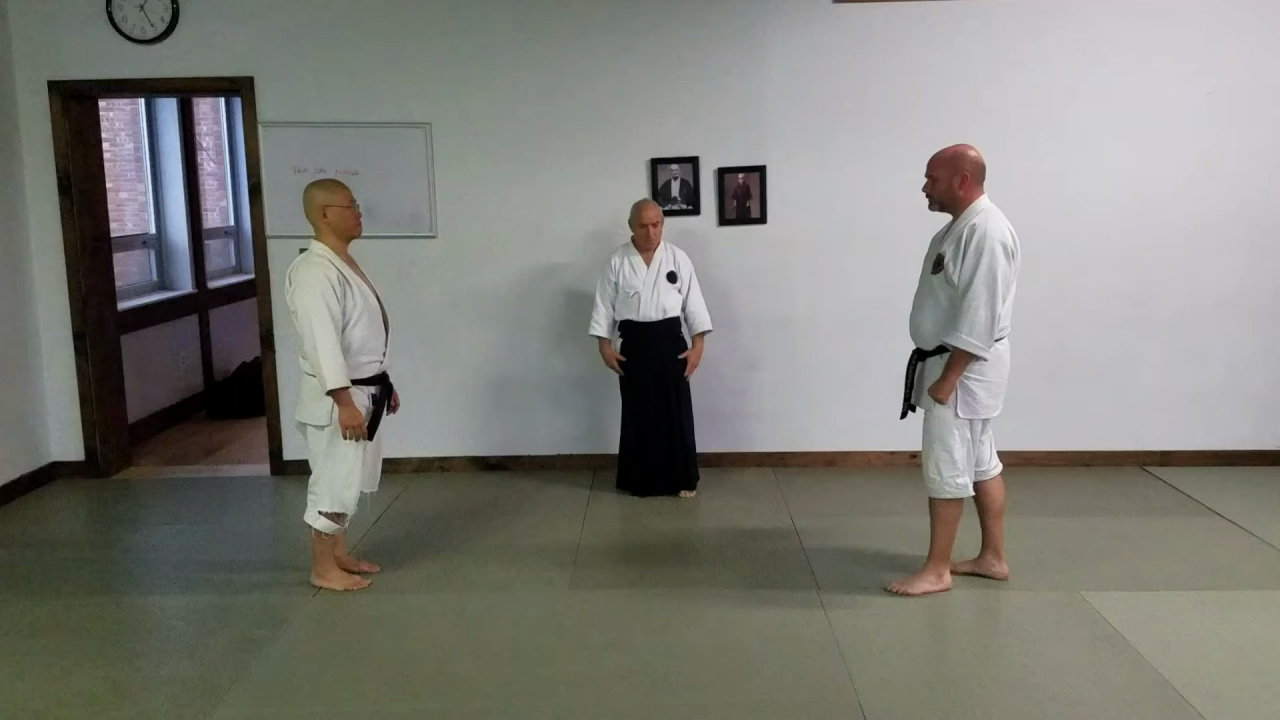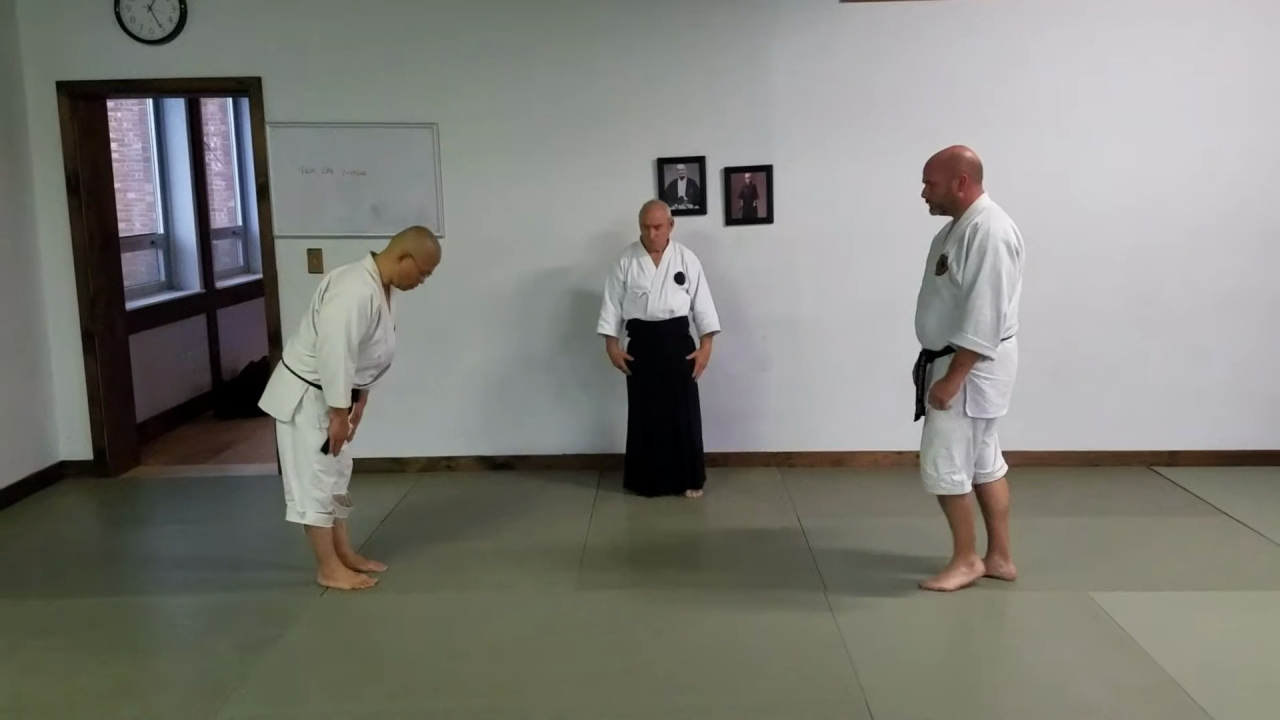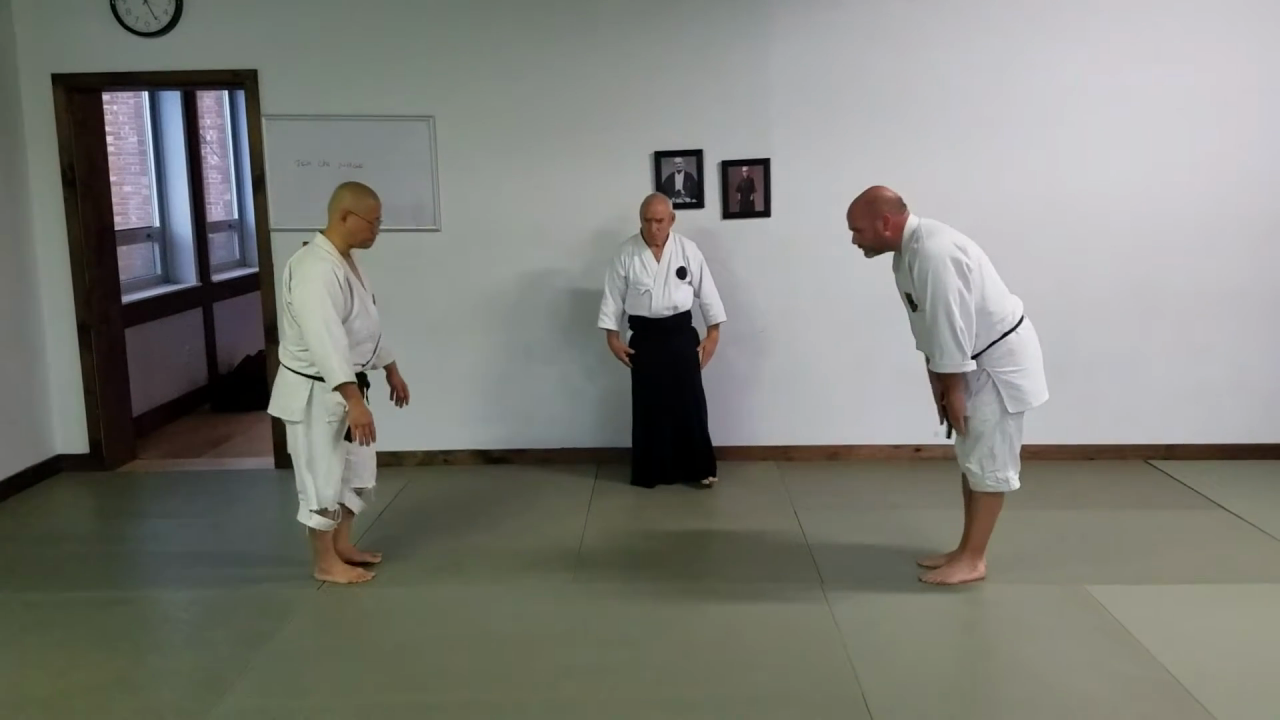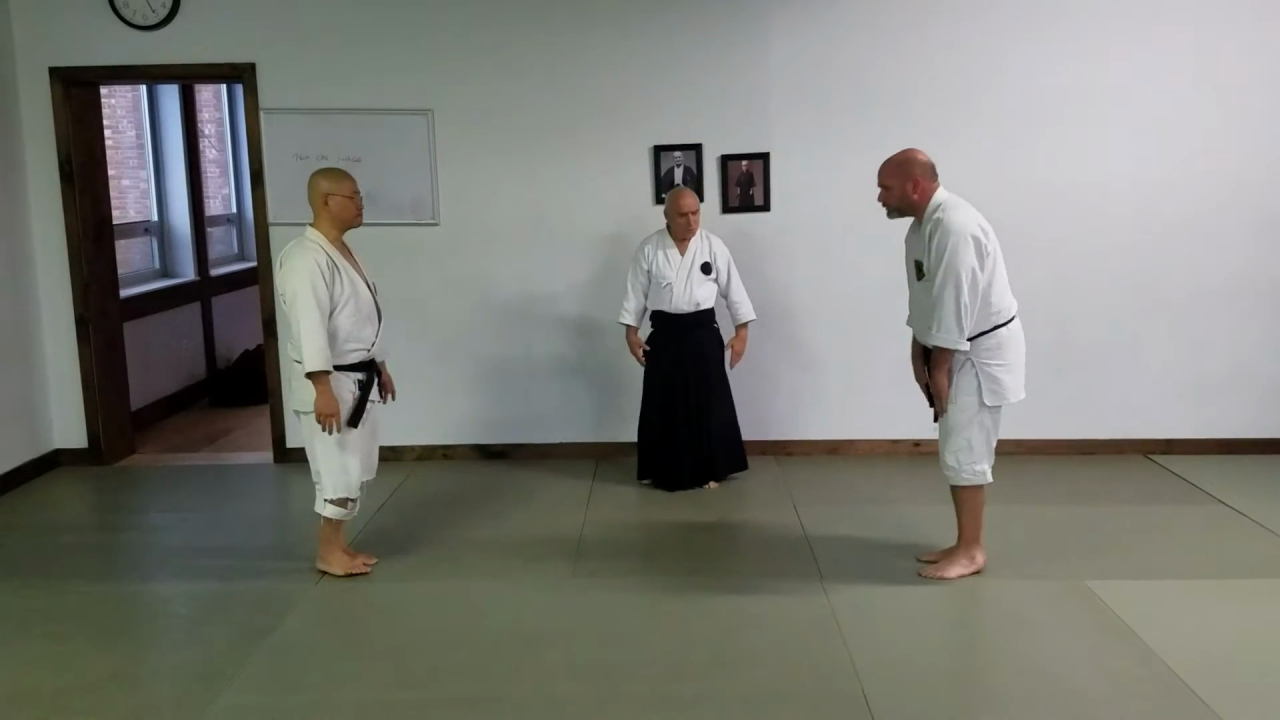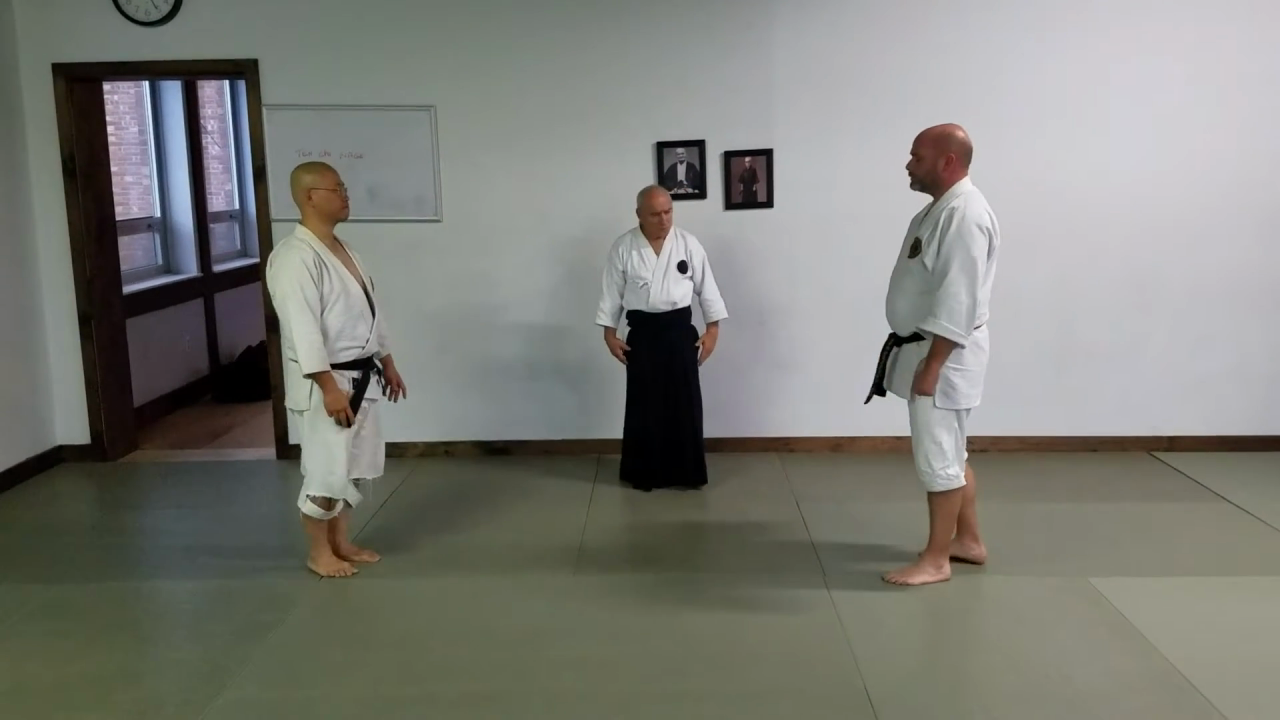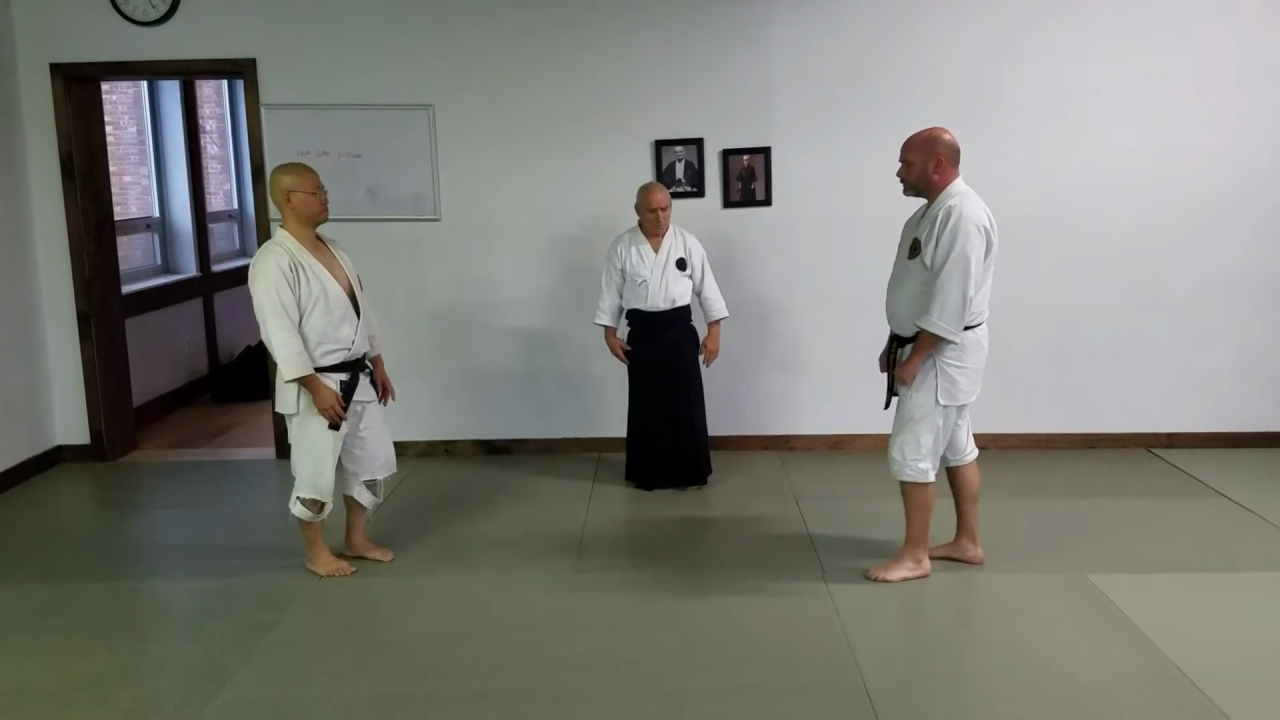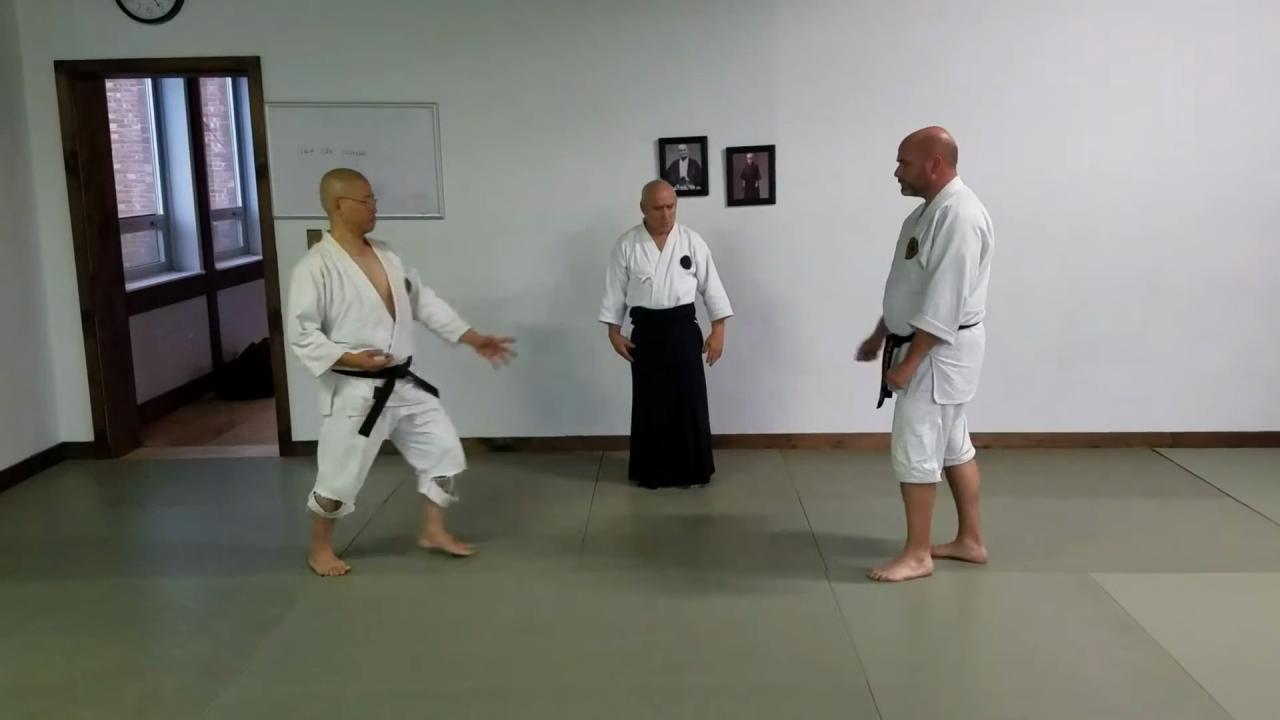
dt=0.7s
person 1, frame 1
left shoulder: (986, 231)
right shoulder: (962, 225)
left elbow: (980, 317)
left wrist: (949, 377)
left hip: (964, 367)
right hip: (952, 363)
left knee: (945, 466)
right knee: (980, 461)
left ankle: (937, 569)
right ankle: (993, 557)
person 1, frame 2
left shoulder: (988, 230)
right shoulder: (962, 226)
left elbow: (984, 317)
left wrist: (953, 377)
right wrist: (937, 366)
left hip: (971, 367)
right hip: (953, 362)
left knee: (942, 463)
right knee: (983, 462)
left ankle: (966, 560)
right ankle: (999, 558)
person 1, frame 3
left shoulder: (932, 252)
right shoulder: (909, 249)
left elbow: (951, 328)
right elbow: (934, 328)
left wrist: (953, 393)
right wrist: (940, 387)
left hip: (1000, 359)
right hip: (981, 357)
left knee: (989, 460)
right knee: (974, 456)
left ankle: (972, 559)
right ankle: (967, 549)
person 1, frame 4
left shoulder: (953, 226)
right shoulder: (924, 224)
left elbow: (954, 307)
right elbow: (924, 301)
left wrist: (940, 370)
right wrist: (919, 357)
left hip: (983, 352)
right hip: (964, 351)
left knee: (963, 453)
right knee: (961, 449)
left ankle: (969, 551)
right ankle: (967, 545)
person 1, frame 5
left shoulder: (965, 215)
right shoulder: (942, 208)
left elbow: (958, 302)
left wrist: (933, 367)
right wrist: (924, 359)
left hip: (943, 353)
right hip: (927, 348)
left knee: (938, 457)
right knee: (948, 451)
left ankle: (936, 560)
right ankle: (969, 540)
person 1, frame 6
left shoulder: (962, 215)
right shoulder: (934, 210)
left elbow: (951, 302)
left wrist: (915, 358)
right wrist: (896, 346)
left hip: (942, 353)
right hip: (928, 348)
left knee: (911, 451)
right knee: (955, 446)
left ankle: (915, 554)
right ankle: (967, 542)
person 1, frame 7
left shoulder: (958, 214)
right shoulder: (929, 211)
left elbow: (945, 302)
left wrist: (907, 363)
right wrist: (880, 334)
left hip: (939, 353)
right hip: (927, 349)
left knee: (915, 451)
right knee: (951, 445)
left ankle: (918, 555)
right ankle: (970, 540)
person 2, frame 1
left shoulder: (345, 263)
right shoulder: (313, 272)
right elbow: (322, 342)
left wrist: (384, 383)
right wrist: (345, 403)
left hip: (363, 390)
right hip: (337, 397)
left knee: (348, 479)
right knee: (334, 481)
left ankle: (337, 555)
right ankle: (323, 569)
person 2, frame 2
left shoulder: (380, 287)
right shoulder: (354, 290)
left elbow: (368, 355)
right elbow: (335, 357)
left wrist: (357, 403)
right wrist: (338, 415)
left hip: (329, 394)
right hip: (305, 395)
left knee: (335, 475)
right knee: (313, 480)
left ankle: (345, 555)
right ankle: (329, 568)
person 2, frame 3
left shoulder: (343, 260)
right shoulder: (315, 268)
left elbow: (364, 324)
right elbow: (327, 339)
left wrist: (390, 369)
right wrist: (354, 400)
left hip: (341, 389)
right hip: (314, 392)
left knee: (357, 470)
right knee: (323, 477)
left ankle: (343, 545)
right ankle: (325, 562)
person 2, frame 4
left shoulder: (342, 251)
right shoulder: (306, 258)
right elbow: (309, 328)
left wrist: (380, 367)
right wrist: (323, 390)
left hip: (358, 378)
right hip: (330, 381)
left knee: (355, 467)
right knee: (339, 468)
left ankle: (338, 545)
right ankle: (328, 552)
person 2, frame 5
left shoulder: (341, 249)
right shoulder: (295, 257)
left elbow: (367, 310)
right elbow: (303, 329)
left wrist: (387, 362)
right wrist: (329, 387)
left hip: (360, 376)
right hip: (323, 382)
left knee: (357, 465)
right knee: (325, 469)
left ankle: (340, 540)
right ankle: (319, 552)
person 2, frame 6
left shoulder: (332, 249)
right shoulder: (275, 261)
left elbow: (360, 310)
right elbow: (281, 334)
left wrist: (378, 365)
right wrist: (316, 388)
left hip: (356, 378)
right hip: (315, 384)
left knee: (372, 460)
right knee: (316, 472)
left ankle: (356, 539)
right ankle: (317, 552)
person 2, frame 7
left shoulder: (386, 255)
right shoulder: (316, 266)
left elbow: (425, 301)
right elbow: (301, 334)
left wrist: (473, 338)
right wrist: (349, 359)
left hip: (403, 382)
right hip: (356, 390)
left knee: (443, 452)
right knee: (341, 476)
left ankle: (435, 531)
right ankle: (320, 549)
person 3, frame 1
left shoulder: (677, 258)
right shoulder: (618, 261)
left elbow: (693, 301)
right elbow: (605, 304)
left wrist: (697, 344)
right wrist: (605, 346)
left hip: (670, 341)
right hip: (634, 344)
left knee: (676, 412)
right knee: (638, 414)
left ankle: (682, 479)
right ankle: (639, 480)
person 3, frame 2
left shoulder: (686, 258)
right shoulder: (626, 260)
left elbow: (701, 302)
right elbow: (613, 303)
left wrist: (706, 345)
right wrist: (612, 345)
left hip: (678, 341)
right hip: (641, 344)
left knee: (683, 412)
right knee: (644, 414)
left ankle: (688, 479)
right ankle: (646, 480)
person 3, frame 3
left shoulder: (687, 249)
right shoulder: (626, 253)
left elbow: (706, 291)
right elbow: (614, 296)
left wrist: (713, 333)
right wrist: (613, 337)
left hip: (681, 334)
right hip: (644, 337)
left knee: (689, 402)
right knee: (648, 406)
left ankle: (699, 468)
right ankle: (649, 471)
person 3, frame 4
left shoulder: (713, 246)
right shoulder: (649, 248)
left elbow: (732, 289)
right elbow: (636, 292)
left wrist: (741, 331)
right wrist: (631, 333)
left hip: (702, 333)
right hip: (664, 334)
left knee: (708, 404)
right knee: (660, 406)
left ankle: (707, 470)
right ankle: (660, 471)
person 3, frame 5
left shoulder: (688, 244)
right shoulder: (623, 248)
left elbow: (706, 287)
right elbow: (612, 292)
left wrist: (712, 330)
right wrist: (610, 333)
left hip: (679, 331)
right hip: (642, 333)
left knee: (685, 403)
right knee: (644, 405)
left ankle: (687, 471)
right ankle: (646, 472)
person 3, frame 6
left shoulder: (687, 242)
right shoulder: (622, 246)
left elbow: (706, 287)
right elbow: (611, 292)
left wrist: (714, 331)
right wrist: (610, 334)
left hip: (679, 331)
right hip: (642, 334)
left knee: (687, 403)
right knee: (645, 405)
left ankle: (689, 471)
right ankle: (647, 472)
person 3, frame 7
left shoulder: (692, 241)
right shoulder: (627, 244)
left elbow: (711, 286)
right elbow: (616, 290)
left wrist: (718, 330)
right wrist: (614, 332)
left hip: (683, 329)
right hip: (646, 331)
left knee: (689, 401)
right knee: (649, 403)
left ankle: (692, 470)
right ankle: (651, 470)
